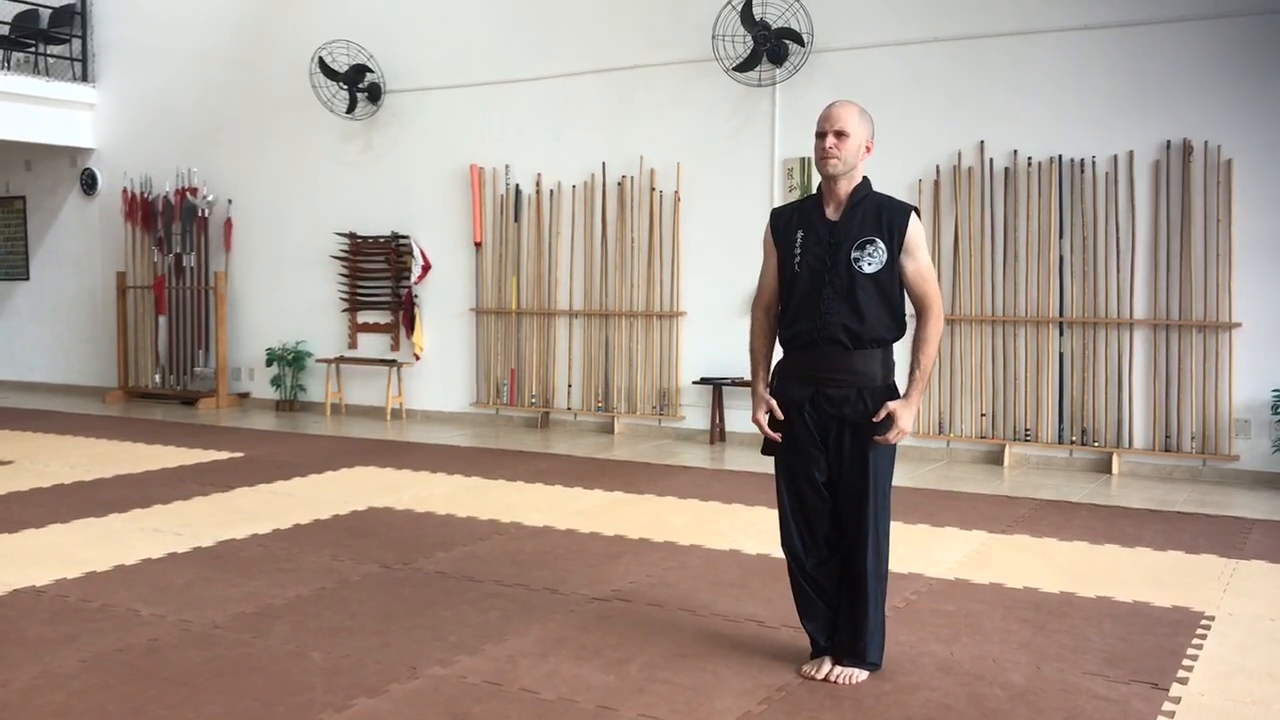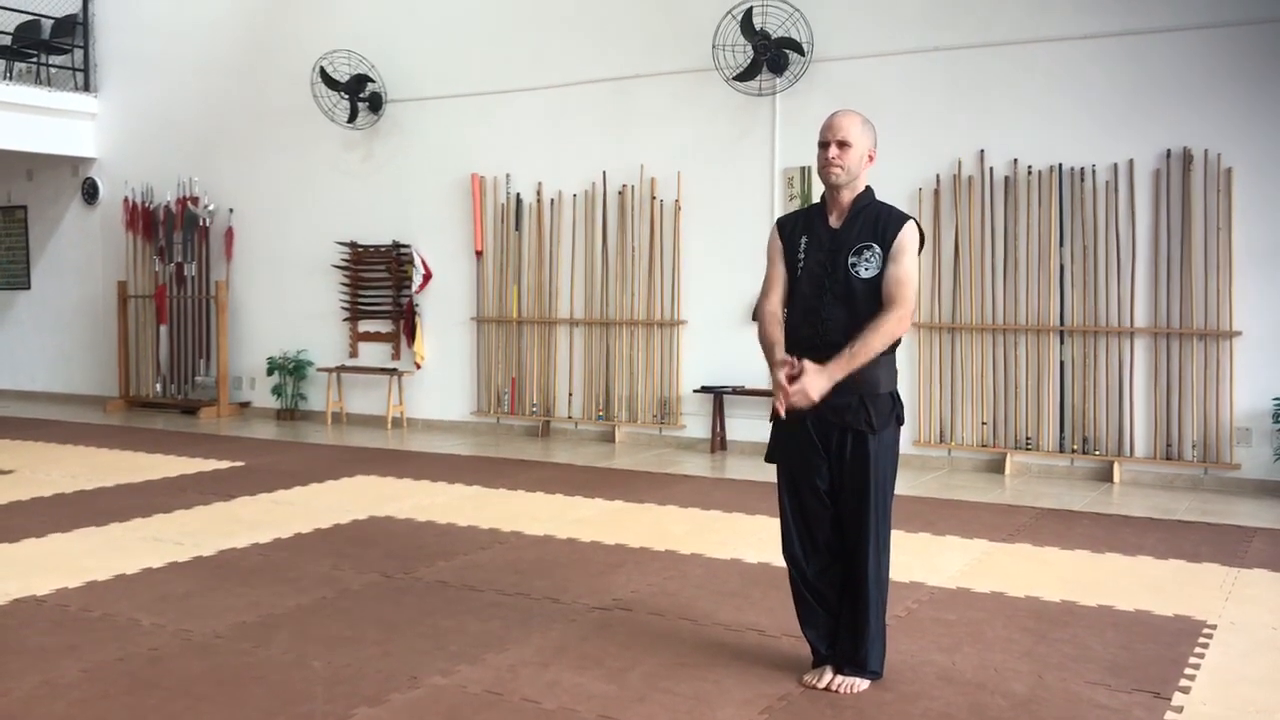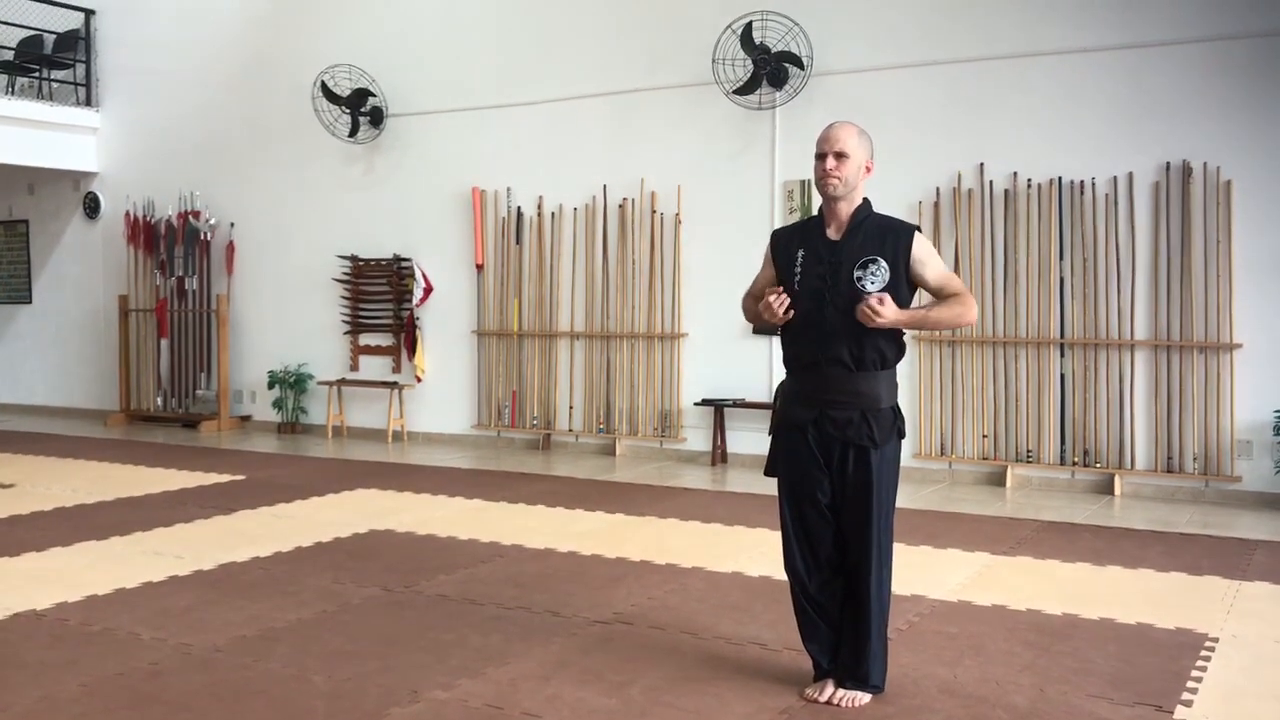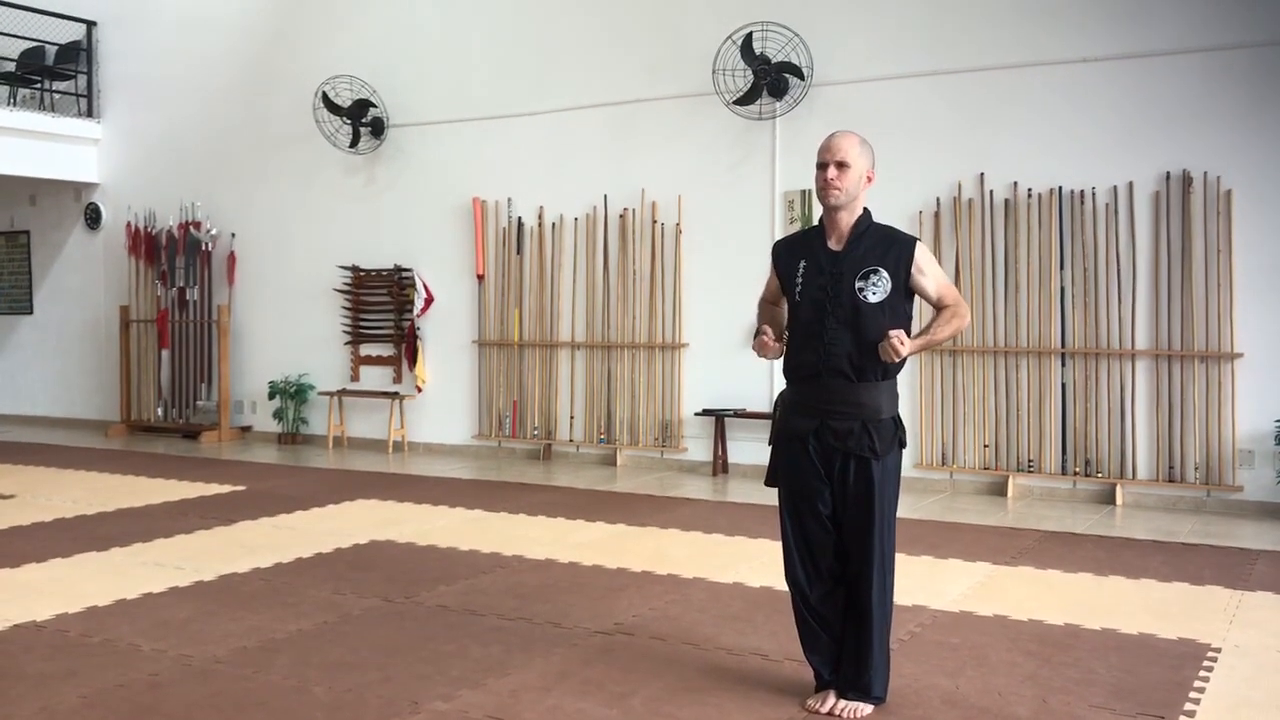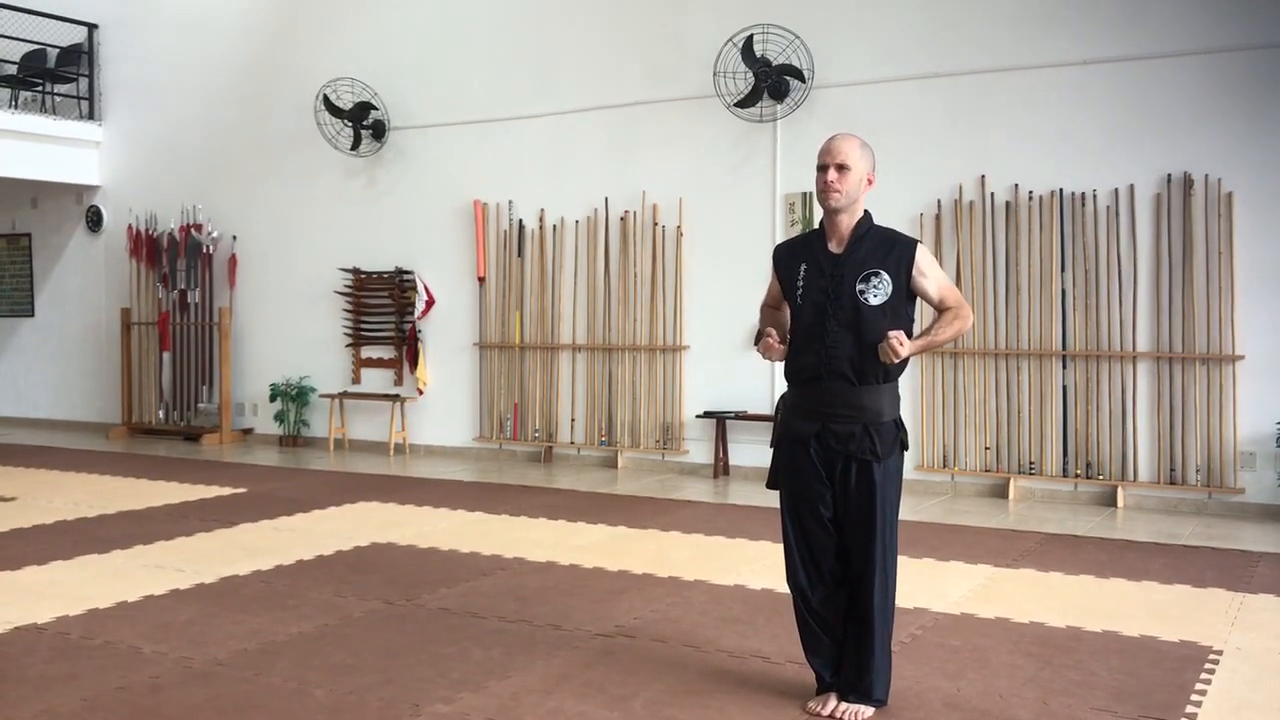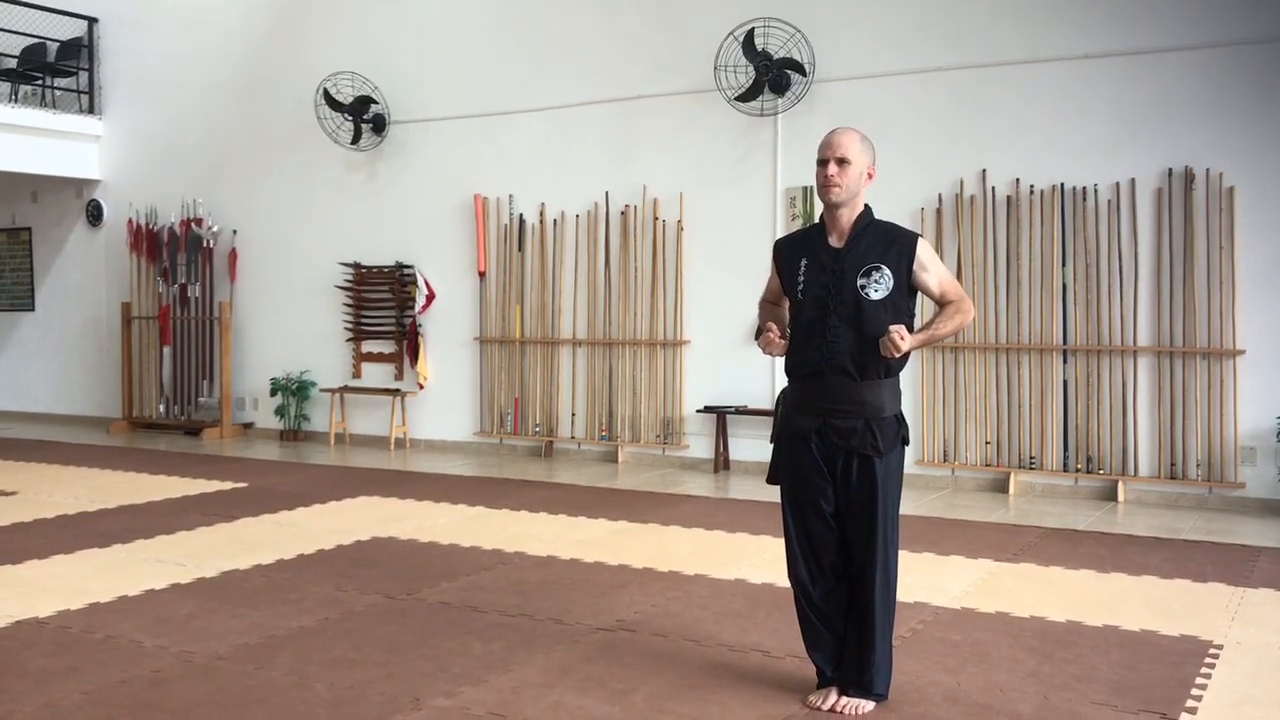
dt=0.4s
person 1, frame 1
left shoulder: (897, 220)
right shoulder: (785, 222)
left elbow: (930, 312)
right elbow: (765, 310)
left wrist: (912, 399)
right wrist: (759, 389)
left hip: (865, 390)
right hip: (798, 390)
left knee: (862, 526)
right knee: (805, 527)
left ankle: (859, 649)
right ankle: (824, 643)
person 1, frame 2
left shoulder: (896, 227)
right shoulder: (790, 229)
left elbow: (899, 315)
right elbow: (770, 307)
left wrist: (829, 374)
right wrist: (780, 369)
left hip: (864, 400)
right hip: (799, 403)
left knee: (863, 535)
right knee: (806, 536)
left ankle: (859, 658)
right ankle: (825, 651)
person 1, frame 3
left shoulder: (900, 239)
right shoulder: (787, 242)
left elbow: (964, 307)
right elbow: (750, 304)
left wrist: (898, 317)
right wrist: (766, 312)
left hip: (867, 411)
right hip: (801, 410)
left knee: (865, 547)
right knee: (808, 547)
left ankle: (861, 671)
right ankle: (827, 665)
person 1, frame 4
left shoulder: (901, 250)
right shoulder: (789, 252)
left elbow: (955, 309)
left wrist: (914, 344)
right wrist: (768, 334)
left hip: (868, 422)
right hip: (801, 420)
left knee: (867, 558)
right knee: (808, 558)
person 1, frame 5
left shoulder: (902, 253)
right shoulder: (790, 256)
left elbow: (958, 312)
left wrist: (913, 345)
right wrist: (770, 336)
left hip: (869, 425)
right hip: (802, 423)
left knee: (868, 560)
right knee: (810, 561)
person 1, frame 6
left shoulder: (902, 247)
right shoulder: (791, 250)
left elbow: (959, 305)
left wrist: (914, 339)
right wrist: (770, 331)
left hip: (870, 420)
right hip: (803, 418)
left knee: (869, 555)
right knee: (811, 555)
right ankle: (830, 672)
